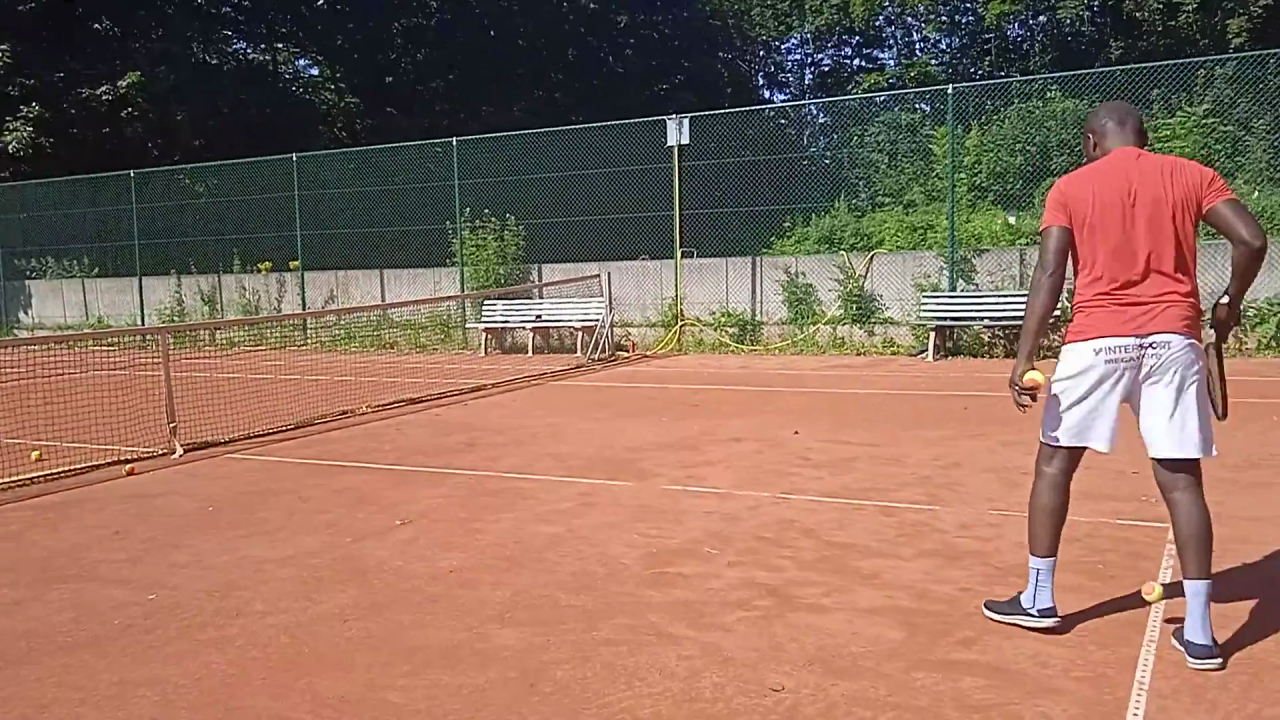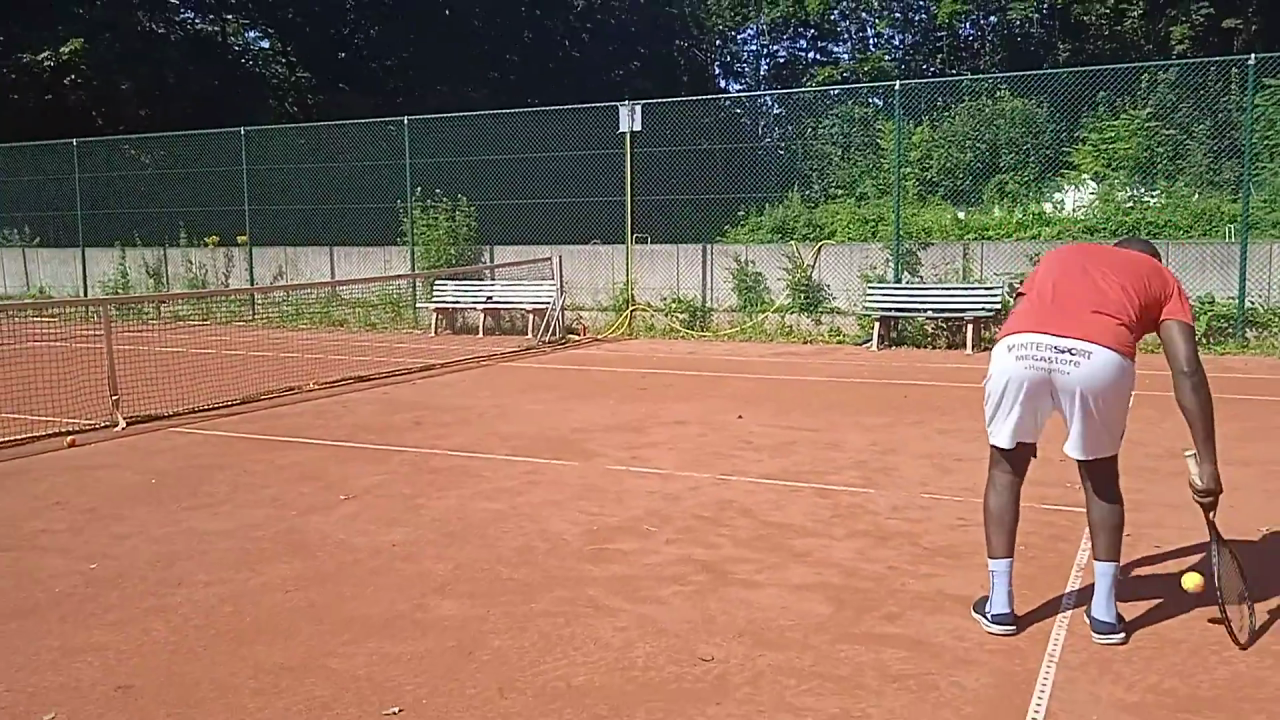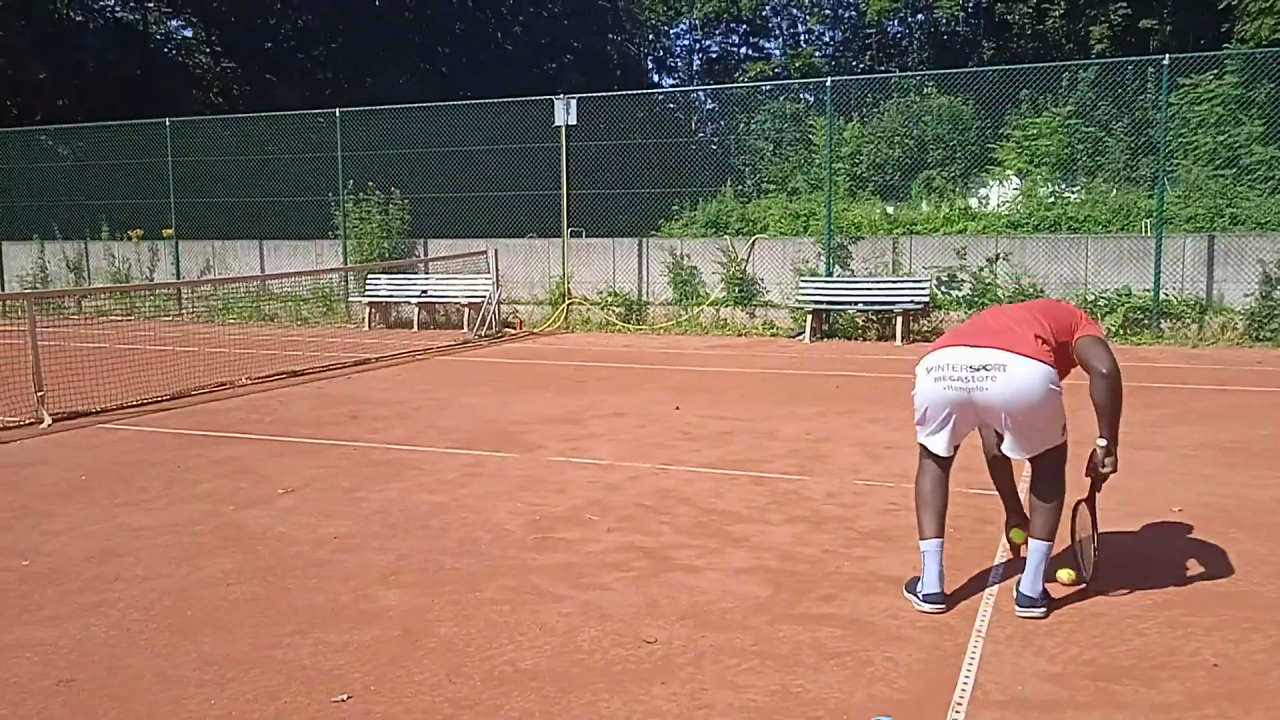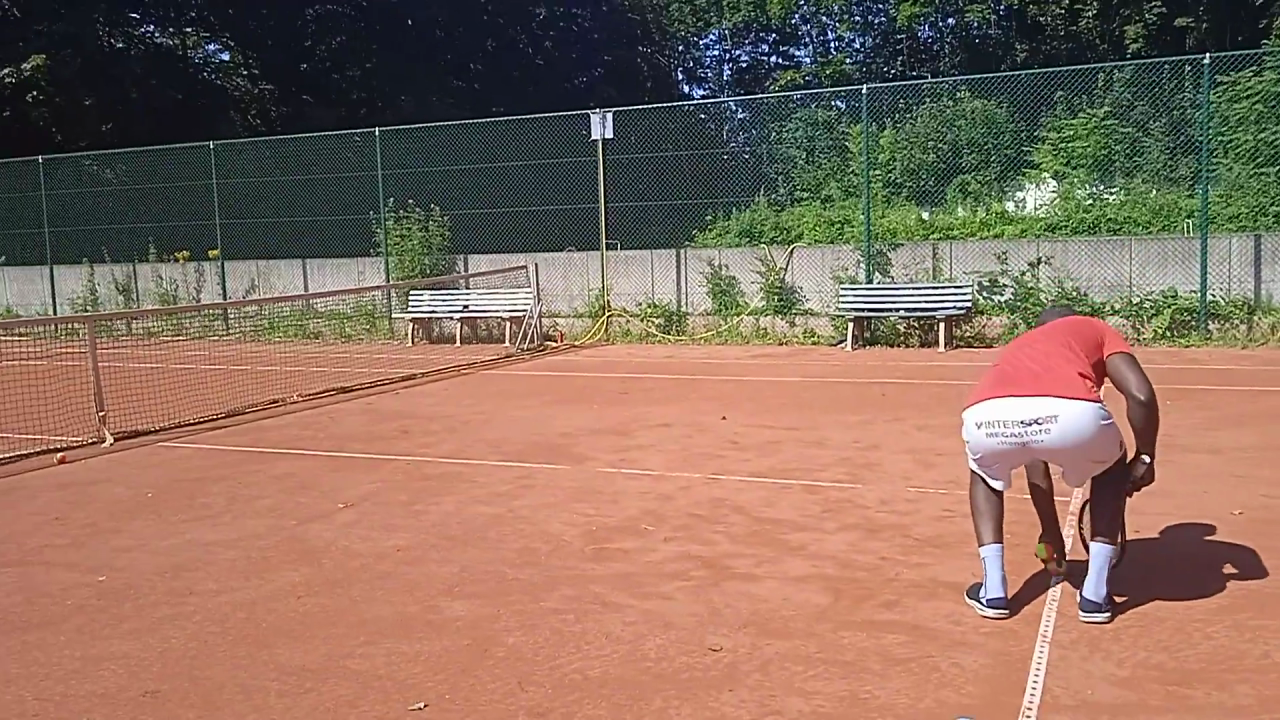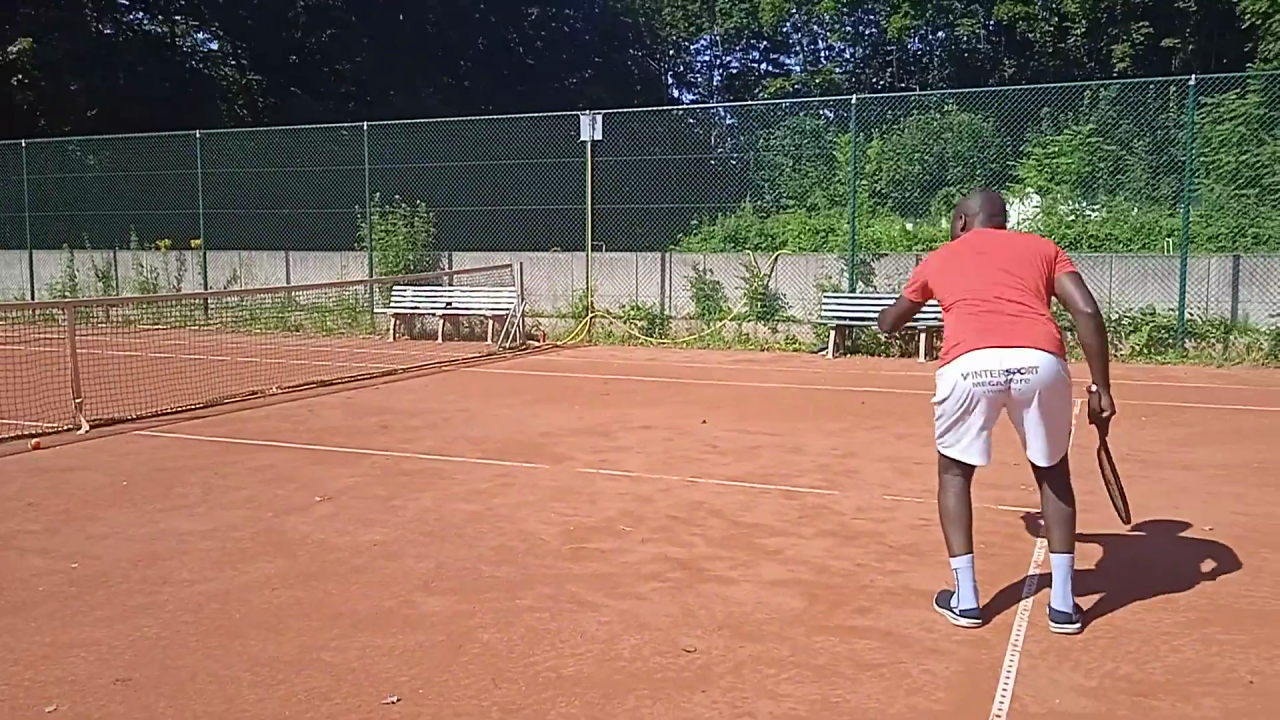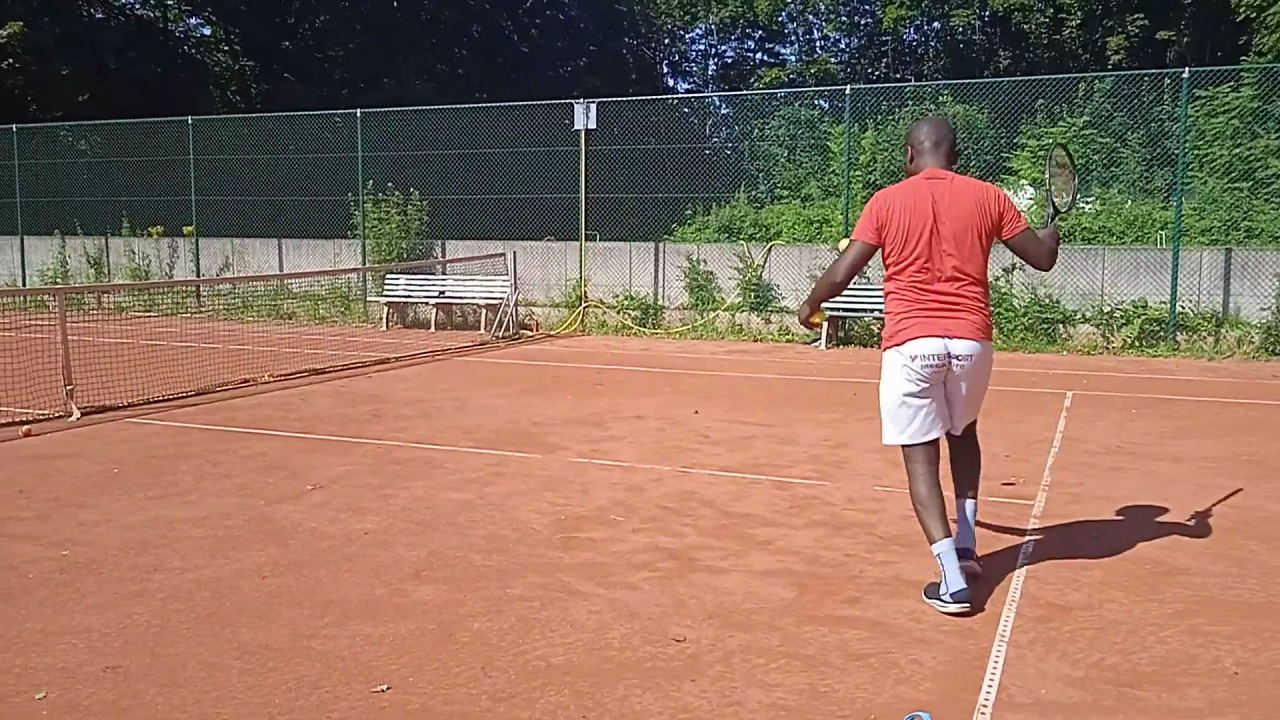
dt=0.5s
person 1, frame 1
left shoulder: (1072, 186)
right shoulder: (1195, 175)
left elbow: (1049, 273)
right elbow: (1252, 241)
left wrist: (1025, 355)
right wrist: (1231, 302)
left hip: (1098, 340)
right hip: (1174, 340)
left knee: (1054, 462)
right knee: (1180, 480)
left ankle: (1038, 598)
right ankle: (1199, 630)
person 1, frame 2
left shoulder: (1057, 257)
right shoulder: (1163, 280)
right elbow: (1187, 370)
left wrist: (1019, 429)
right wrist: (1208, 464)
left hip: (1020, 345)
right hip: (1100, 355)
left knee: (1005, 468)
right knee: (1100, 474)
left ankle: (998, 604)
right ankle: (1104, 611)
person 1, frame 3
right shoulder: (1073, 318)
left elbow: (993, 443)
right elbow: (1105, 370)
left wrist: (1014, 512)
right wrist: (1107, 445)
left hip: (941, 365)
right hip: (1024, 370)
left knee: (934, 459)
right knee: (1048, 462)
left ankle: (929, 583)
right ankle: (1032, 588)
person 1, frame 4
right shoulder: (1097, 330)
right elbow: (1140, 395)
left wrist: (1051, 530)
right wrist: (1144, 458)
left hip: (988, 416)
right hip: (1073, 414)
left knee: (986, 475)
right knee: (1110, 469)
left ankle: (993, 588)
right ankle: (1095, 593)
person 1, frame 5
left shoulder: (939, 257)
right shoulder: (1041, 247)
left elbow: (890, 321)
right elbow: (1087, 311)
left wrist: (888, 316)
right wrist: (1101, 387)
left hip: (969, 363)
right hip: (1039, 361)
left knee: (954, 471)
right knee: (1052, 472)
left ankle: (964, 597)
right ankle: (1062, 601)
person 1, frame 6
left shoulder: (886, 202)
right shoulder: (987, 196)
left elbow: (840, 275)
right elbow: (1042, 257)
left wrist: (809, 307)
right wrist: (1053, 235)
left hip: (911, 344)
right hip: (971, 342)
left knee: (922, 456)
right knee: (962, 433)
left ankle: (953, 582)
right ankle: (965, 542)
